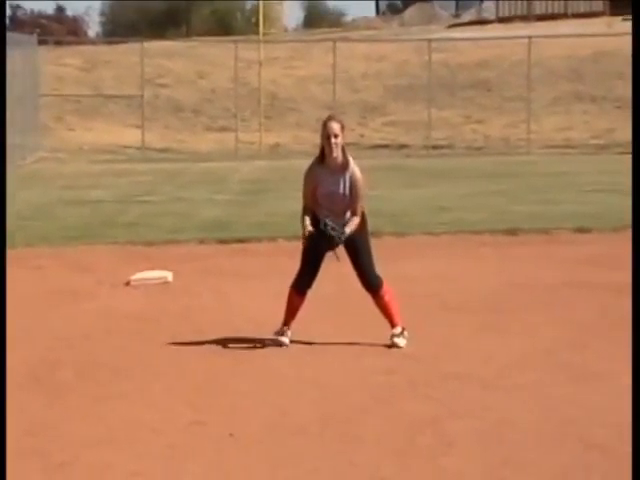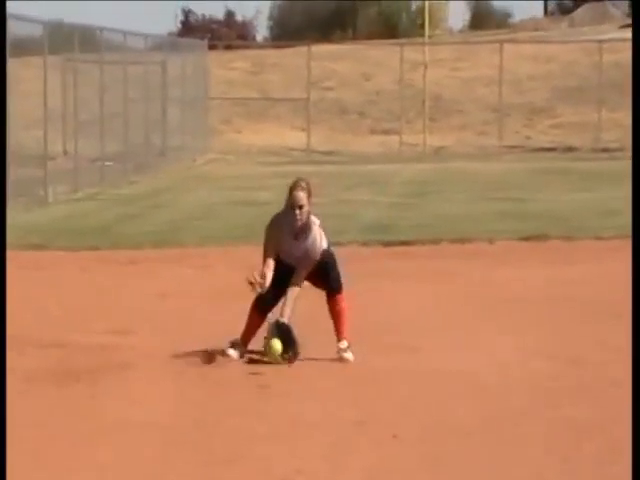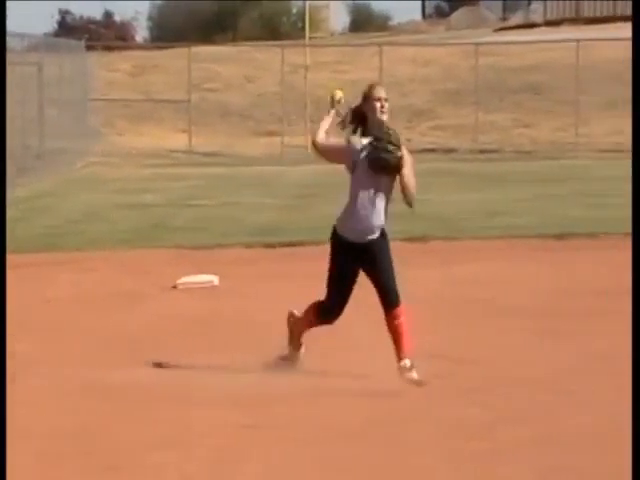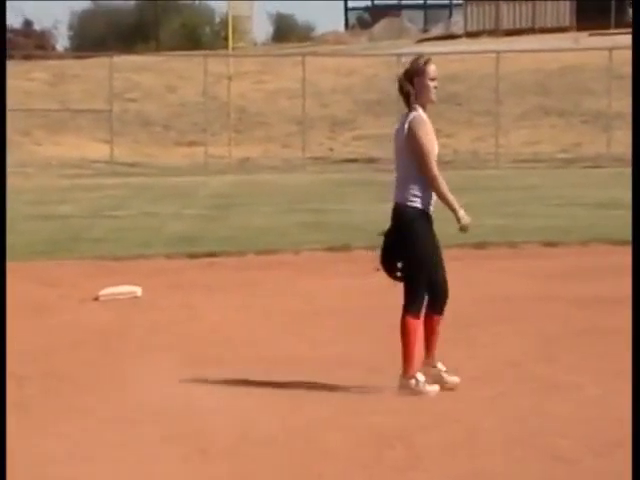
dt=1s
person 1, frame 1
left shoulder: (353, 173)
right shoulder: (313, 172)
left elbow: (356, 214)
right elbow: (308, 206)
left wrist: (343, 233)
right wrist: (306, 225)
left hip: (350, 224)
right hip: (322, 223)
left knee: (369, 278)
right knee: (305, 276)
left ankle: (397, 328)
right ankle: (285, 327)
person 1, frame 2
left shoulder: (314, 234)
right shoulder: (276, 224)
left elbow: (297, 281)
right elbow: (270, 258)
left wrist: (284, 317)
right wrist: (264, 277)
left hip: (319, 263)
right hip: (287, 262)
left knee: (334, 285)
right knee: (266, 298)
left ankle: (343, 343)
right ankle: (242, 343)
person 1, frame 3
left shoulder: (399, 152)
right shoulder: (356, 146)
left elbow: (410, 198)
right elbow: (318, 143)
left wrist: (400, 161)
right wrist: (332, 110)
left hip: (374, 239)
right hip: (345, 238)
left knee: (391, 300)
right knee: (331, 310)
left ankle: (405, 362)
right ankle: (297, 324)
person 1, frame 4
left shoulder: (411, 120)
right shoulder: (418, 122)
right elbow: (432, 175)
right wrist: (458, 211)
left hip: (411, 215)
right hip: (413, 216)
left knee: (439, 291)
right knee: (416, 296)
